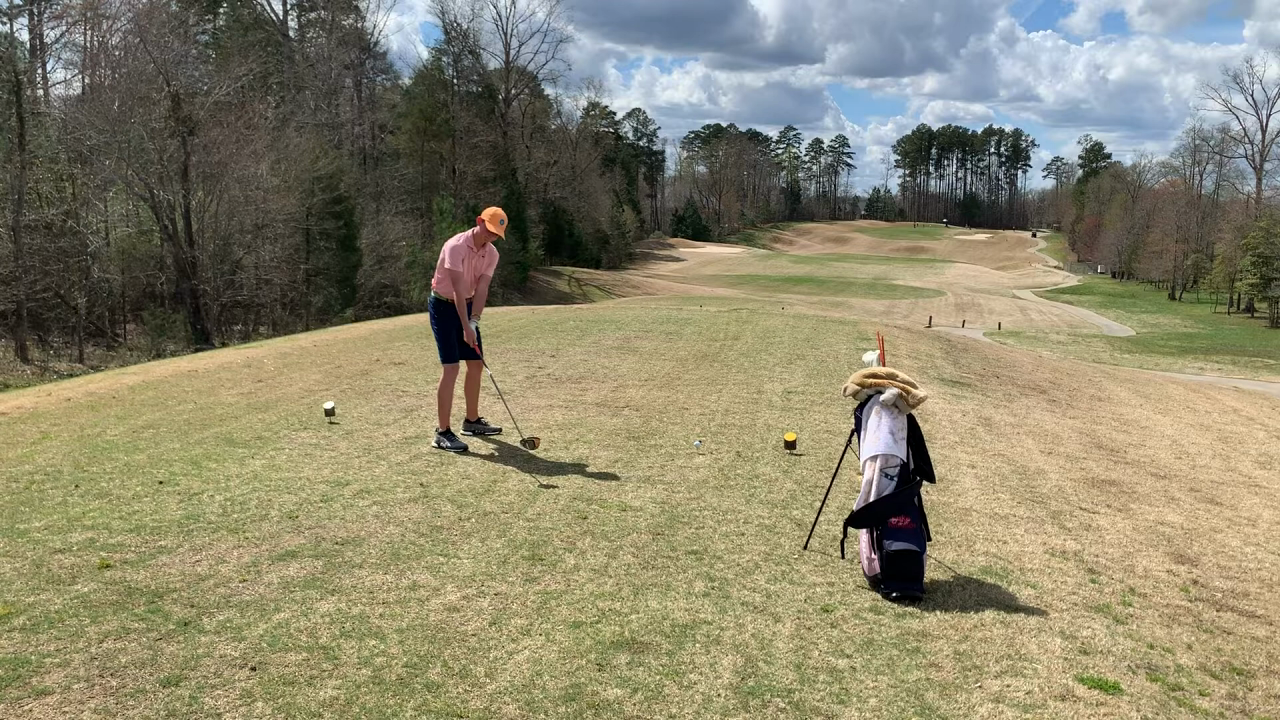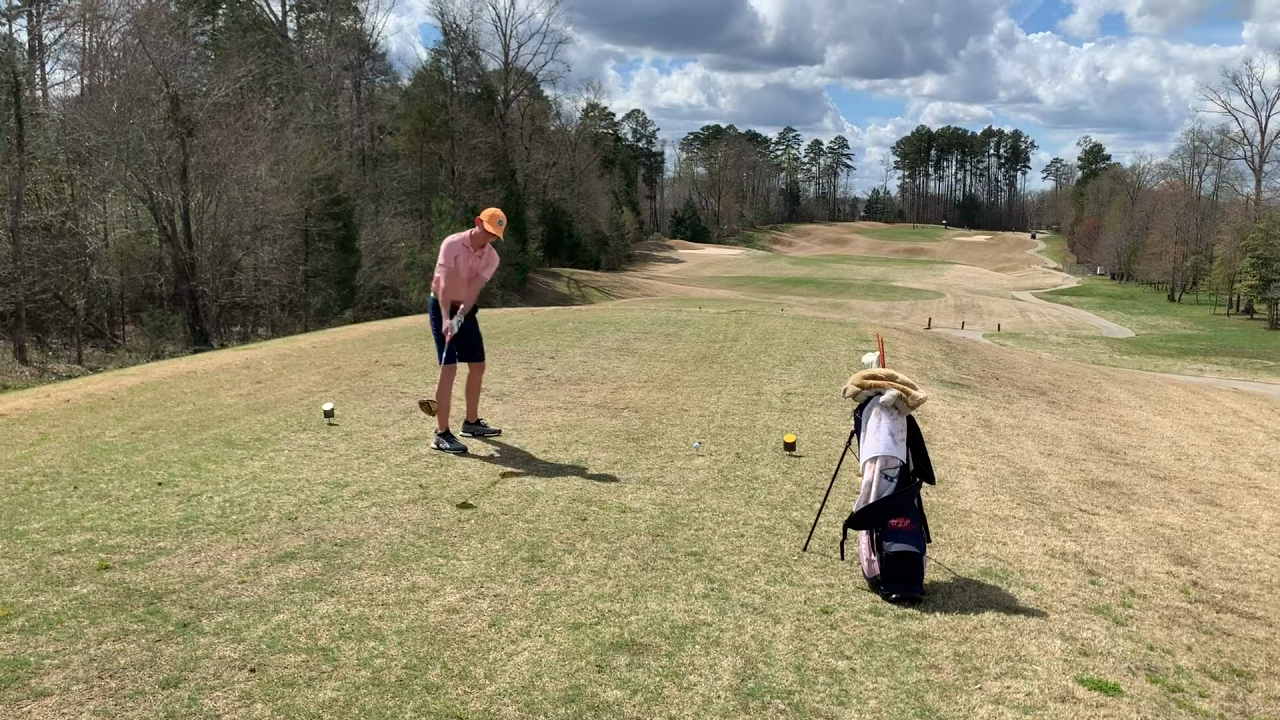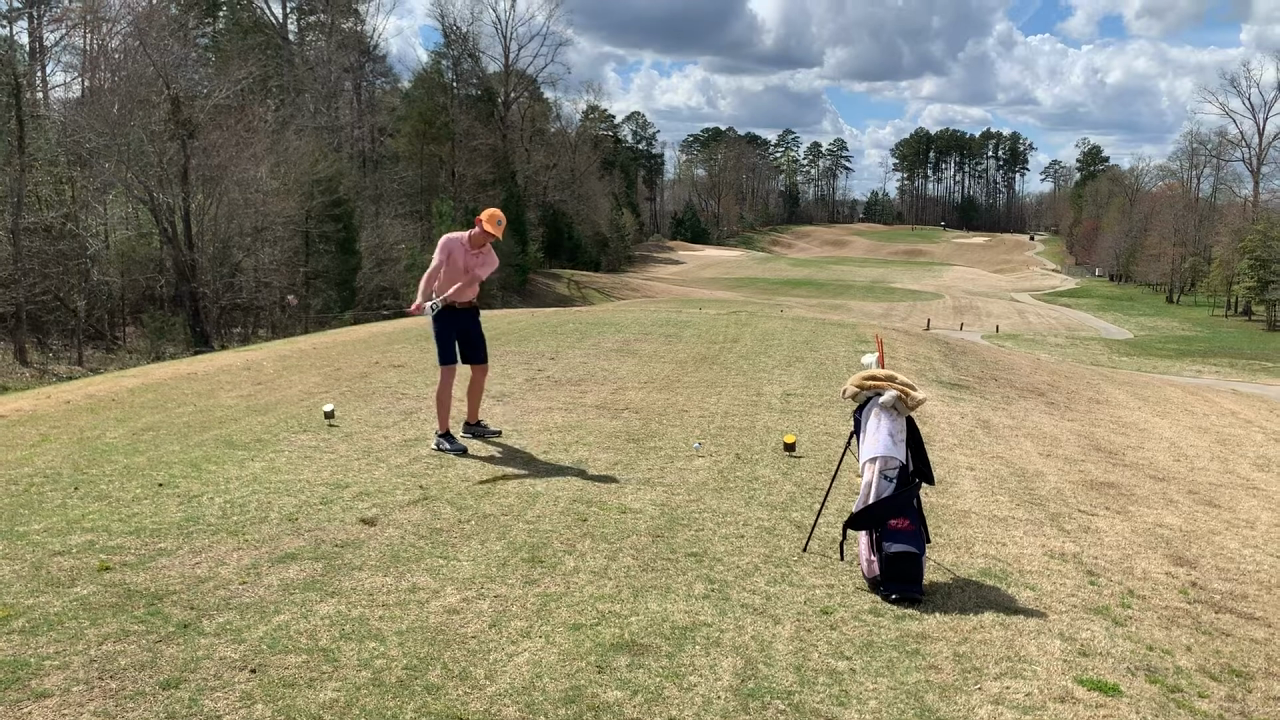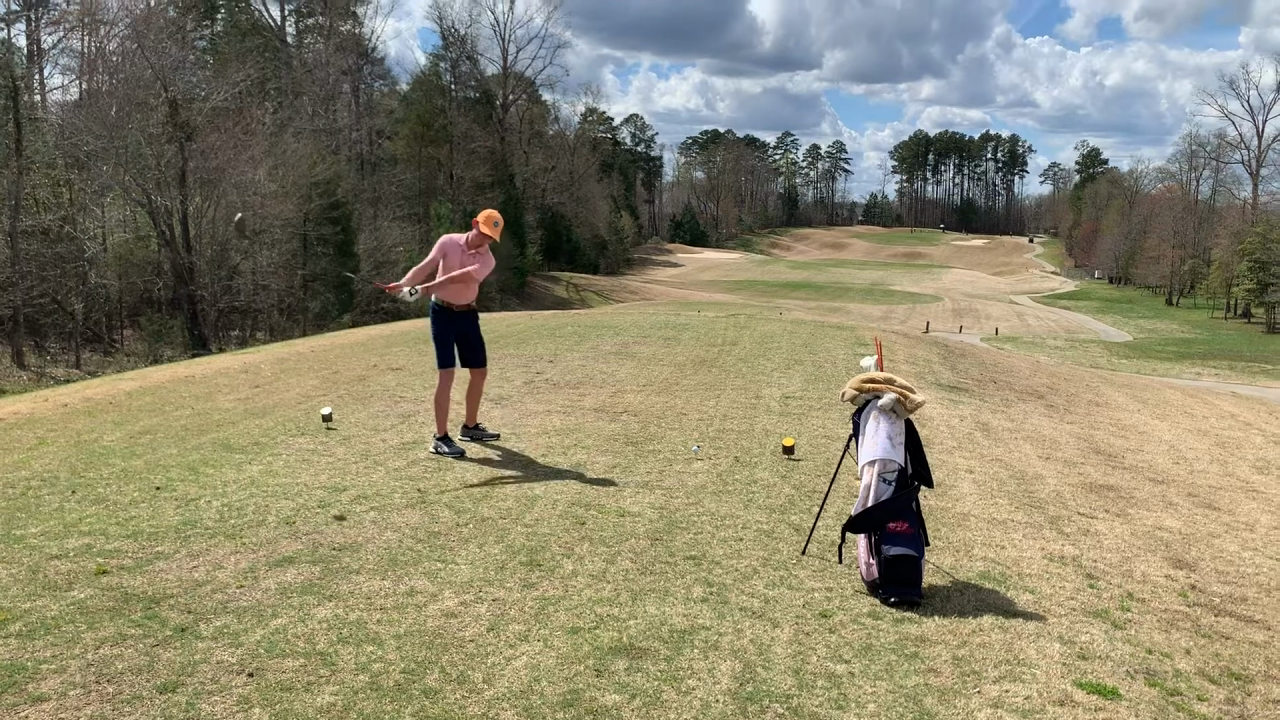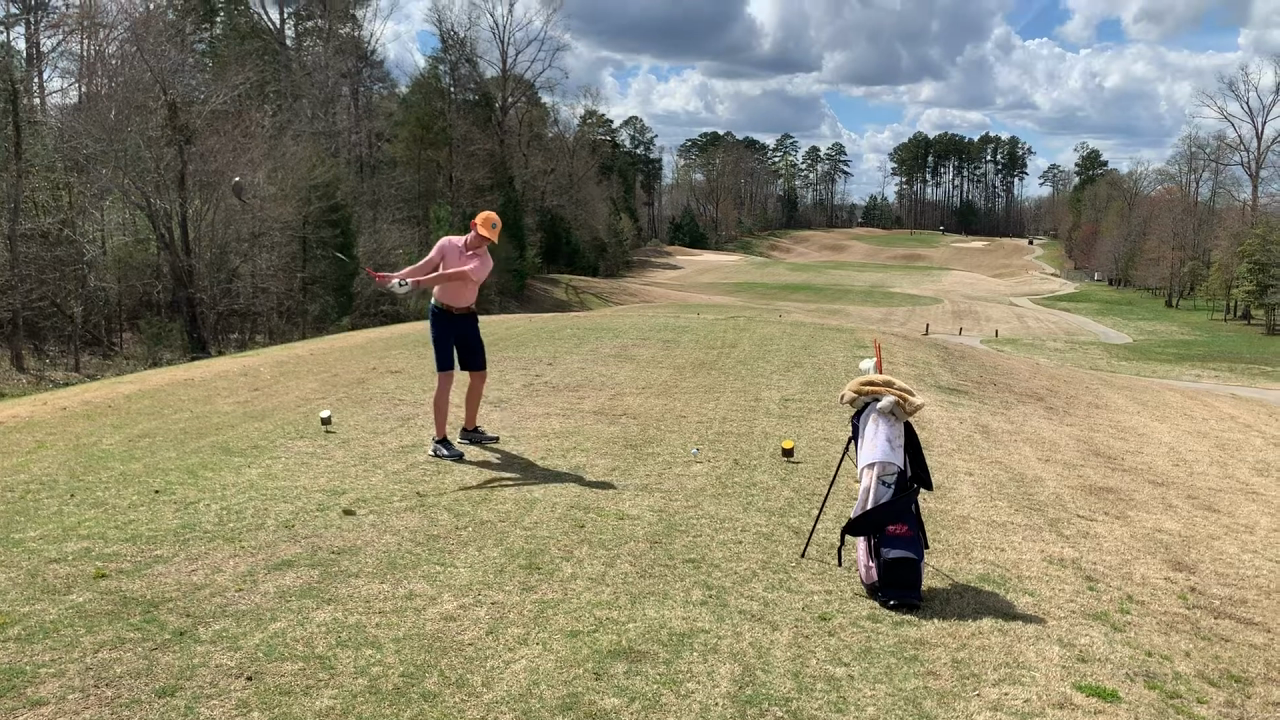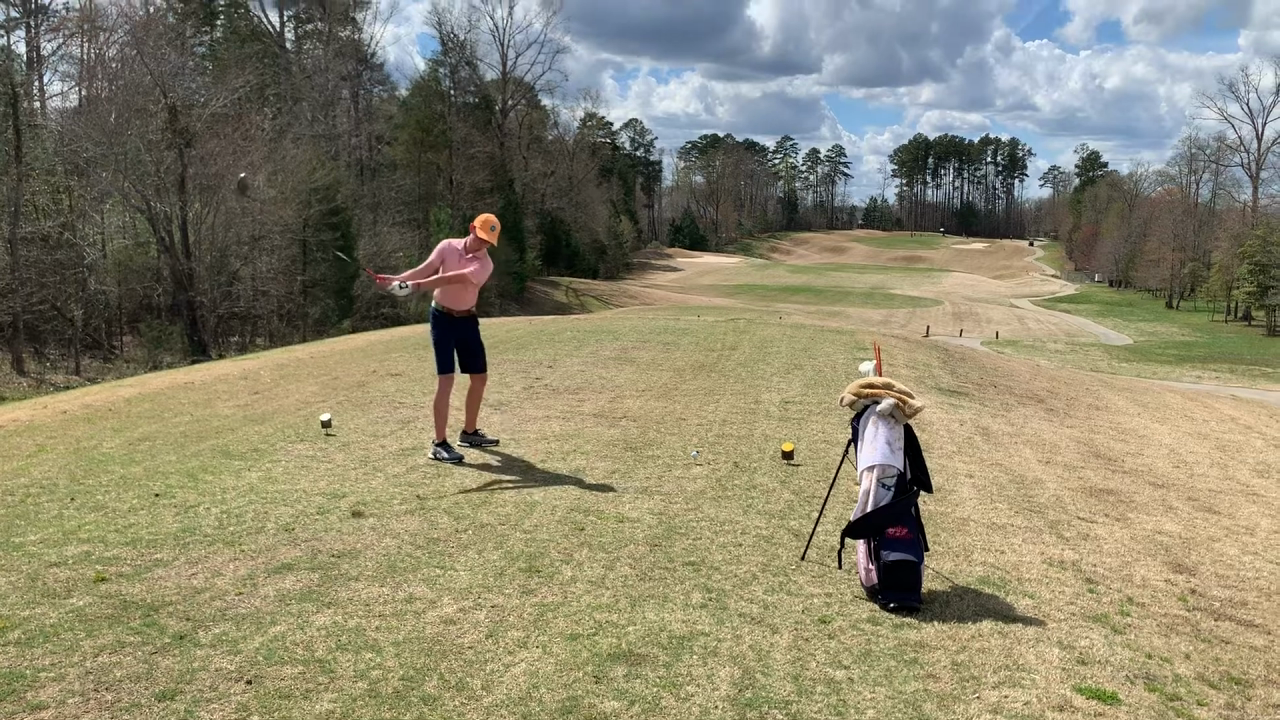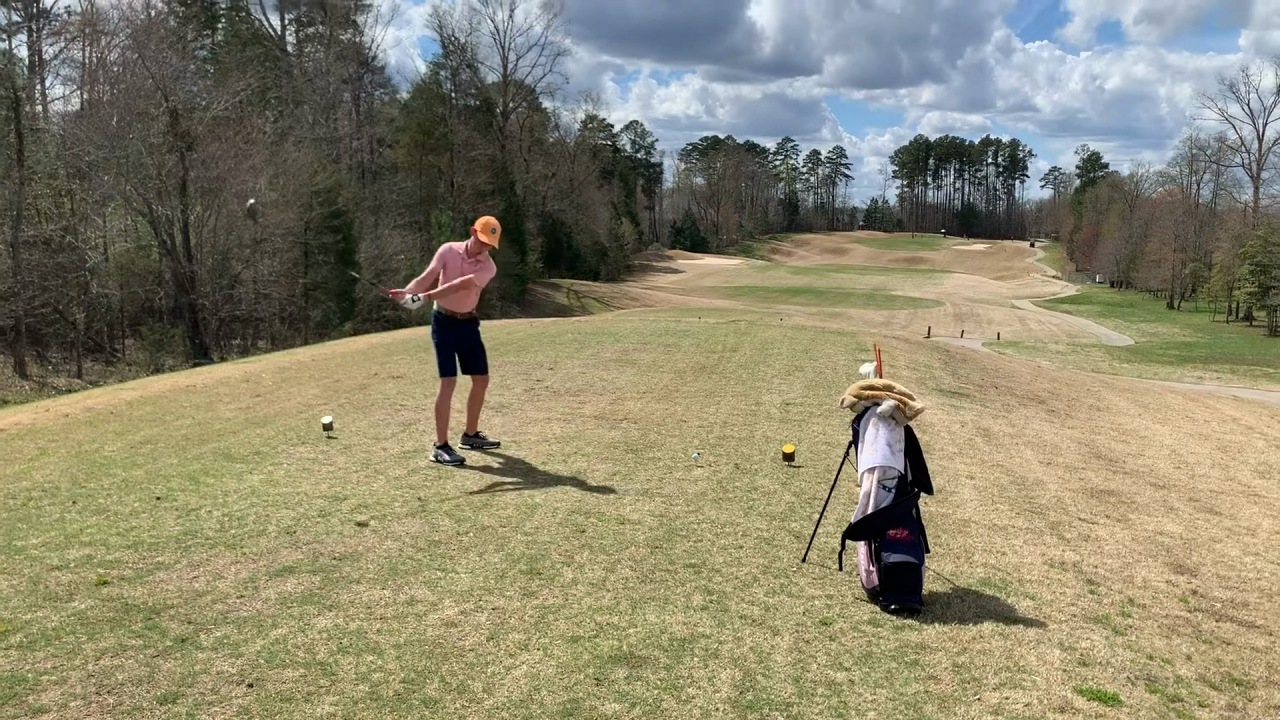
dt=0.1s
person 1, frame 1
left shoulder: (492, 255)
right shoulder: (455, 245)
left elbow: (481, 290)
right elbow: (457, 289)
left wrist: (472, 322)
right wrist: (465, 327)
left hip: (466, 309)
right hip: (443, 307)
left knee: (476, 364)
right knee: (451, 367)
left ankle: (471, 420)
right ankle: (443, 432)
person 1, frame 2
left shoulder: (492, 257)
right shoulder: (452, 243)
left elbow: (474, 290)
right elbow: (444, 282)
left wrist: (458, 319)
right wrist: (445, 318)
left hip: (465, 311)
right hip: (442, 308)
left knee: (478, 367)
right knee: (449, 368)
left ankle: (471, 422)
right ankle: (442, 433)
person 1, frame 3
left shoulder: (490, 258)
right shoulder: (450, 241)
left elbow: (464, 284)
right elbow: (433, 272)
left wrist: (435, 302)
right wrist: (420, 299)
left hip: (469, 311)
right hip: (445, 310)
left knee: (480, 369)
right knee: (449, 370)
left ankle: (472, 422)
right ankle: (442, 435)
person 1, frame 4
left shoulder: (487, 260)
right shoulder: (448, 242)
left elbow: (455, 279)
right elbow: (425, 267)
left wrist: (418, 289)
right wrist: (403, 283)
left hip: (467, 315)
right hip: (442, 312)
left knee: (480, 372)
right knee: (447, 373)
left ankle: (470, 426)
right ankle: (441, 437)
person 1, frame 5
left shoulder: (484, 262)
right shoulder: (447, 244)
left elbow: (449, 277)
right elbow: (422, 266)
left wrist: (411, 284)
right wrist: (394, 277)
left hip: (467, 318)
right hip: (442, 315)
left knee: (479, 375)
right knee: (446, 376)
left ankle: (470, 429)
right ankle: (439, 440)
person 1, frame 6
left shoulder: (485, 264)
right shoulder: (447, 247)
left elbow: (450, 279)
right elbow: (423, 270)
left wrist: (411, 287)
right wrist: (395, 279)
left hip: (467, 321)
right hip: (442, 318)
left knee: (480, 378)
right knee: (446, 379)
left ankle: (469, 432)
right ankle: (439, 444)
person 1, frame 7
left shoulder: (488, 268)
right shoulder: (448, 251)
left elbow: (456, 287)
right elbow: (426, 278)
left wrist: (421, 297)
right wrist: (406, 291)
left hip: (468, 323)
right hip: (444, 322)
left knee: (481, 379)
right knee: (448, 382)
left ankle: (471, 434)
right ankle: (441, 445)
